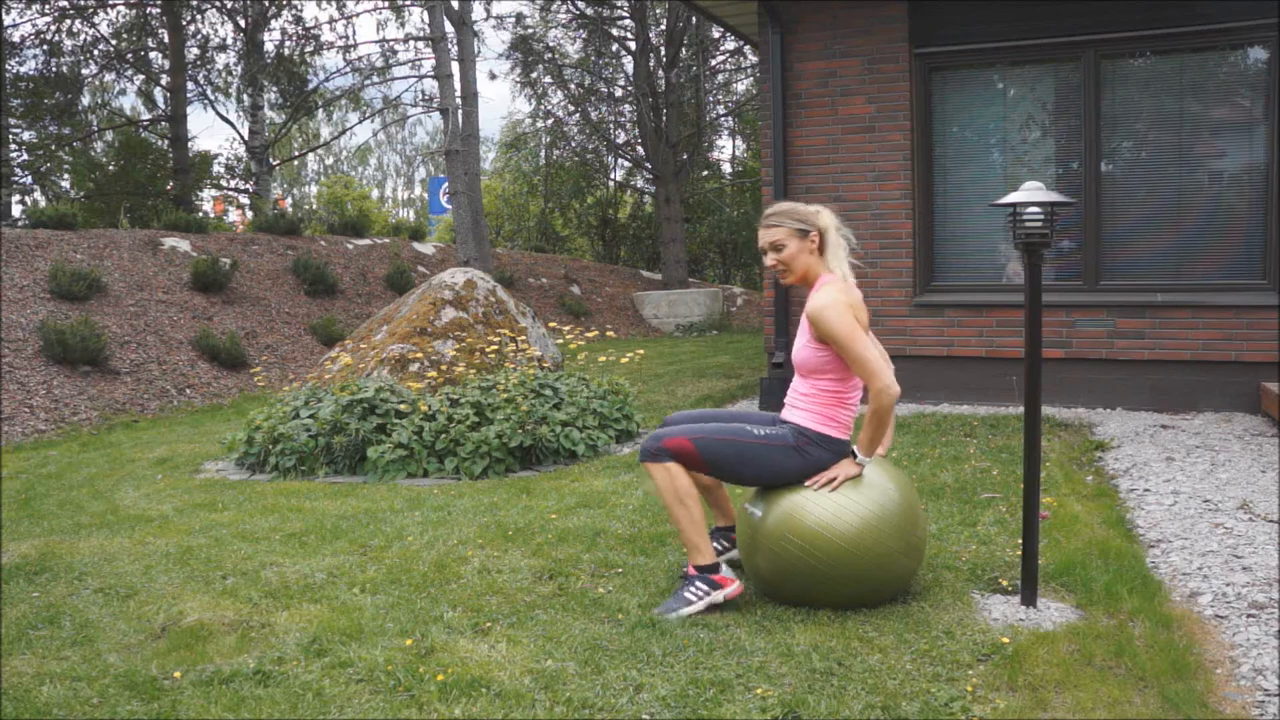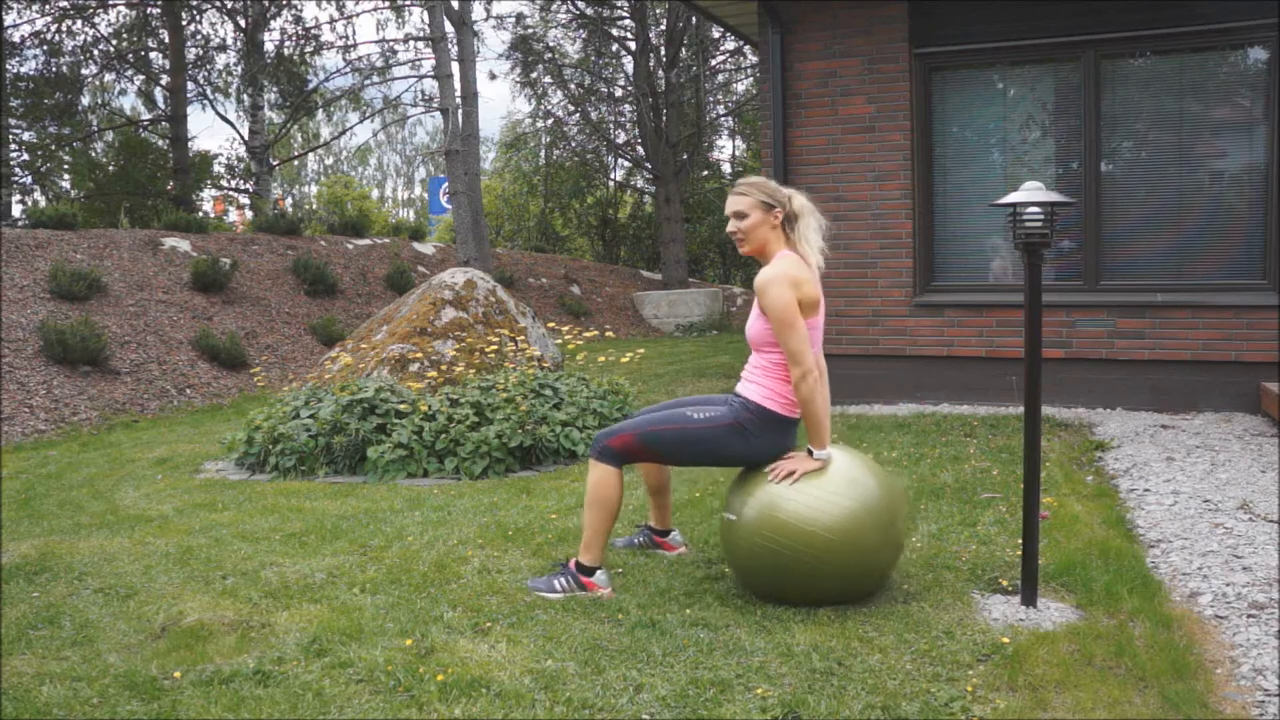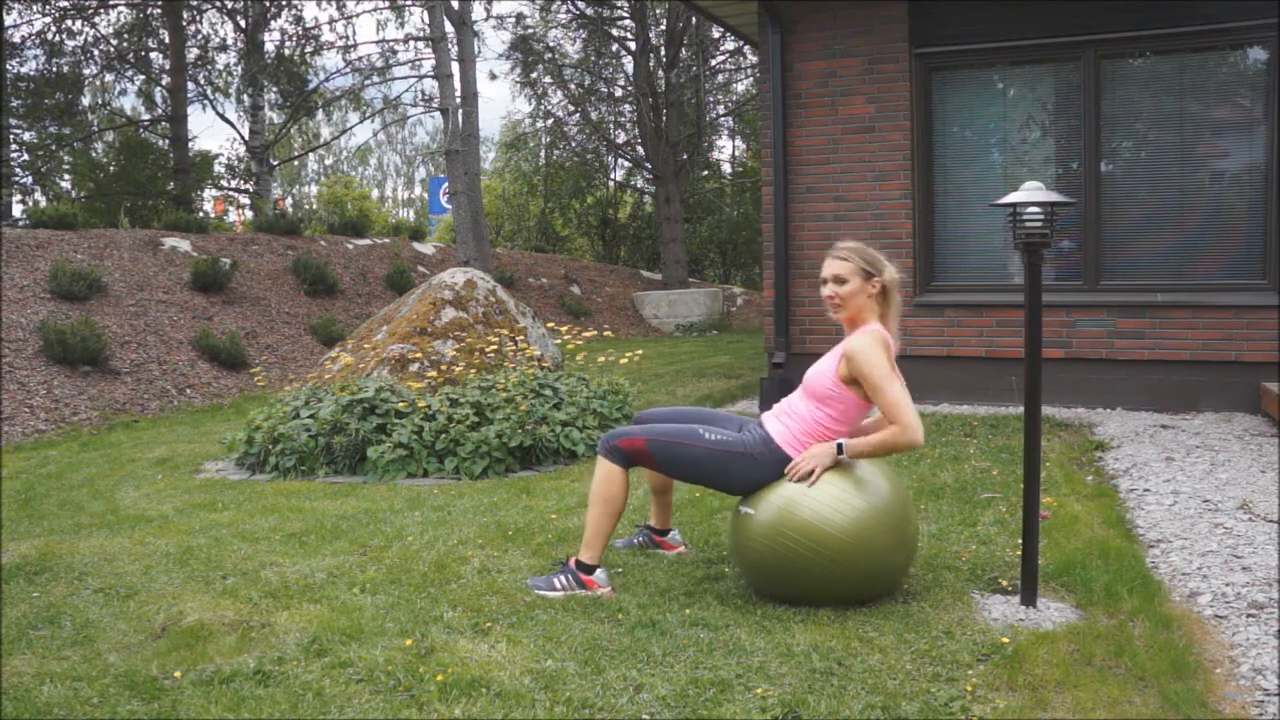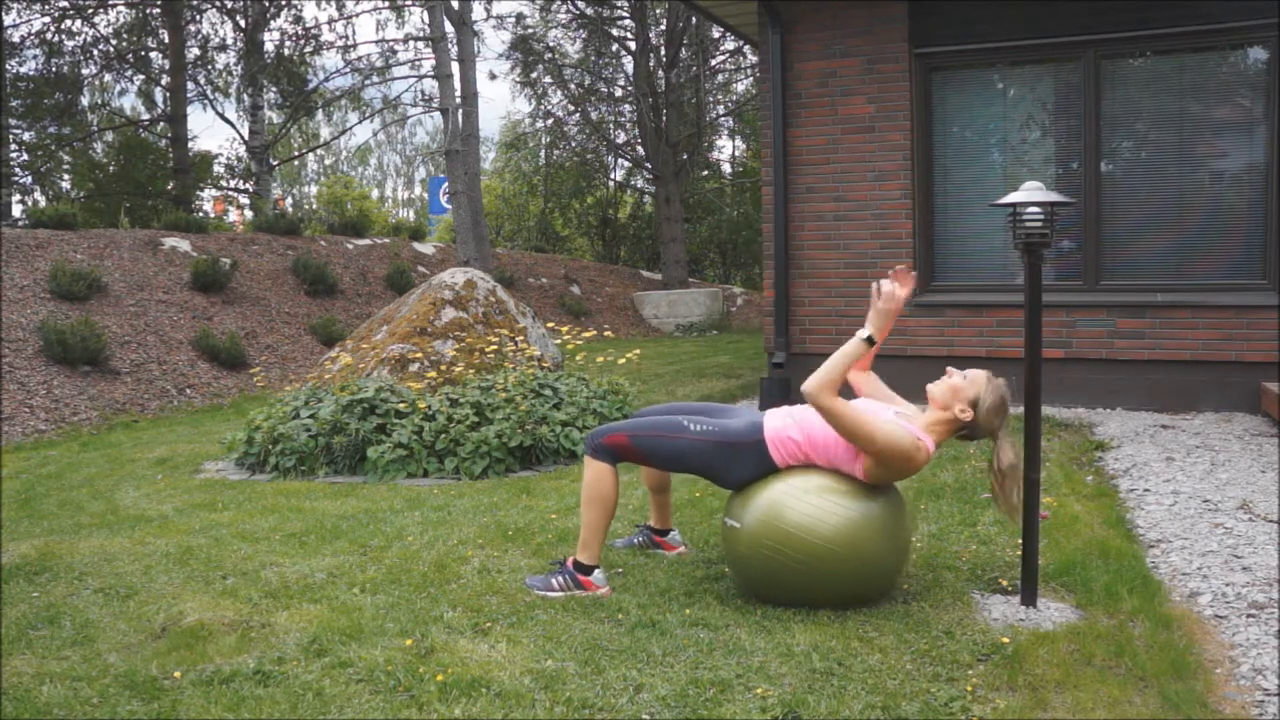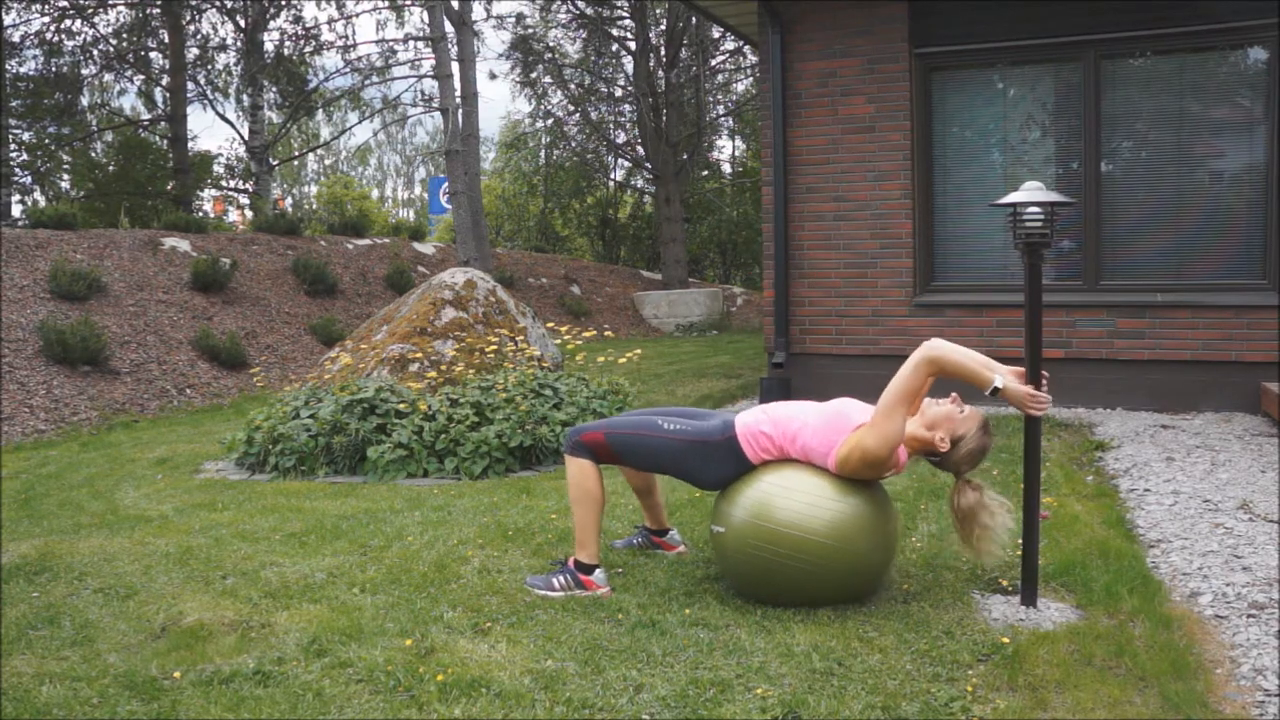
dt=0.7s
person 1, frame 1
left shoulder: (826, 303)
right shoulder: (831, 290)
left elbow: (885, 388)
right elbow: (883, 368)
left wrist: (858, 459)
right wrist: (879, 443)
left hip: (804, 448)
right hip: (796, 430)
left knee: (656, 448)
right knee: (675, 426)
left ankle: (710, 572)
right ankle: (729, 532)
person 1, frame 2
left shoulder: (774, 277)
right shoulder: (791, 270)
left elbow: (805, 372)
right elbow: (816, 364)
left wrist: (816, 453)
right wrist: (821, 443)
left hip: (751, 425)
right hip: (754, 413)
left knee: (607, 446)
right knee: (636, 428)
left ankle: (587, 572)
right ankle: (663, 533)
person 1, frame 3
left shoulder: (865, 347)
right shoulder: (870, 337)
left elbow: (910, 433)
right elbow: (890, 418)
left wrist: (837, 448)
right wrist: (844, 432)
left hip: (763, 457)
right hip: (764, 433)
left knee: (616, 444)
right knee: (646, 421)
left ankle: (587, 572)
right ankle: (662, 531)
person 1, frame 4
left shoulder: (906, 449)
right shoulder: (912, 421)
left elbow: (817, 391)
right elbow: (855, 370)
left wrist: (874, 328)
right wrist: (884, 319)
left hip: (746, 450)
right hip: (757, 424)
left knee: (600, 443)
right knee: (640, 419)
left ankle: (584, 572)
right ankle: (661, 533)
person 1, frame 5
left shoulder: (878, 452)
right shoulder: (904, 432)
left elbow: (927, 354)
right elbow: (931, 352)
left wrist: (1000, 386)
right wrist: (1001, 372)
left hip: (725, 448)
right hip: (741, 428)
left knee: (581, 441)
right knee: (620, 426)
left ankle: (585, 572)
right ankle: (659, 533)
